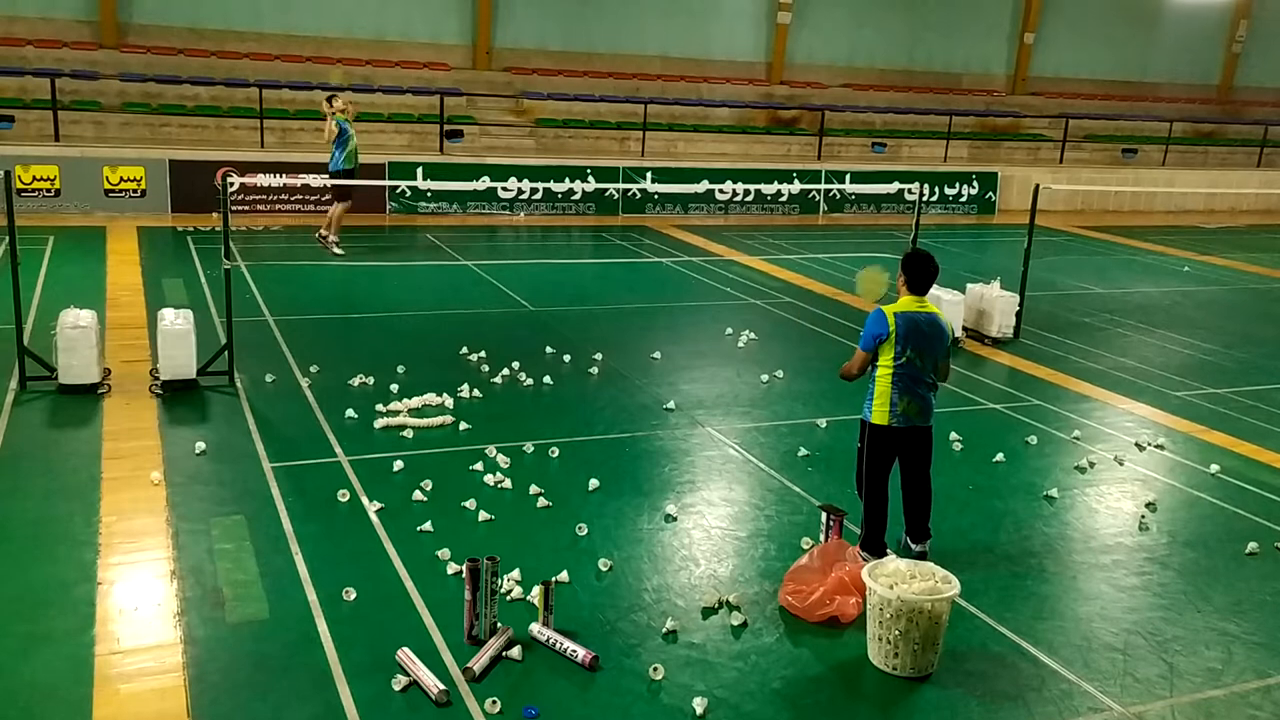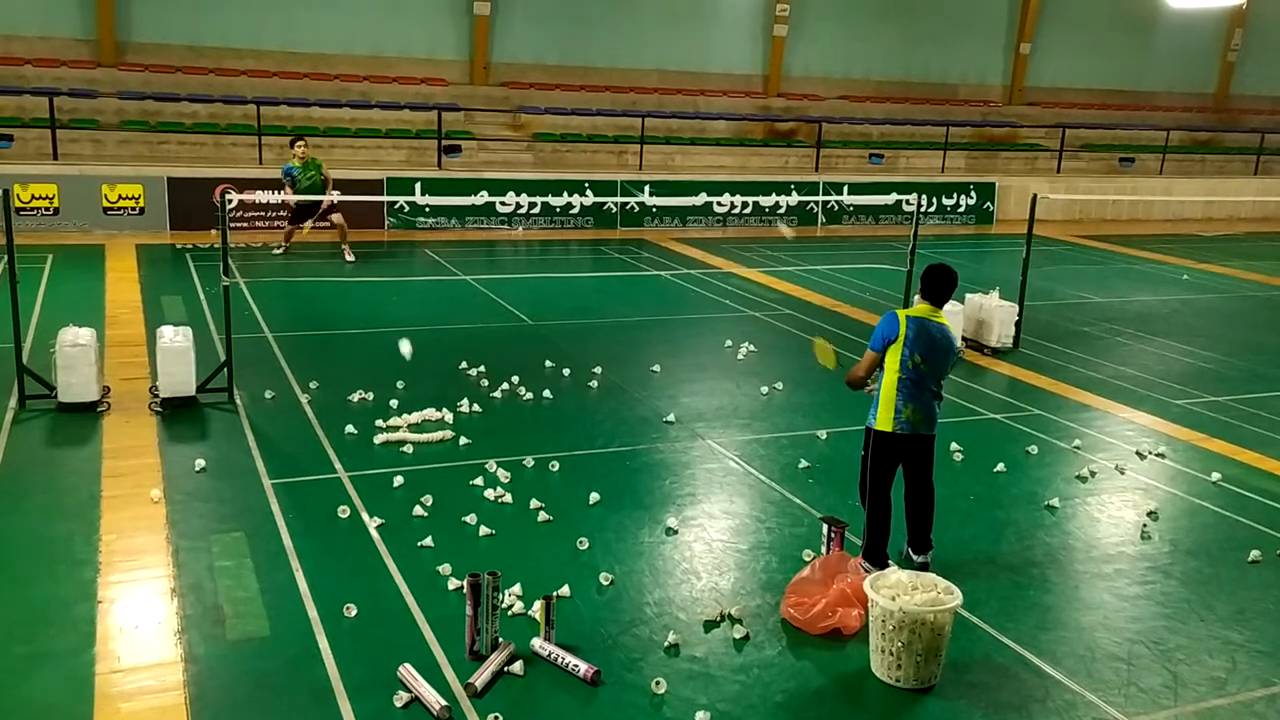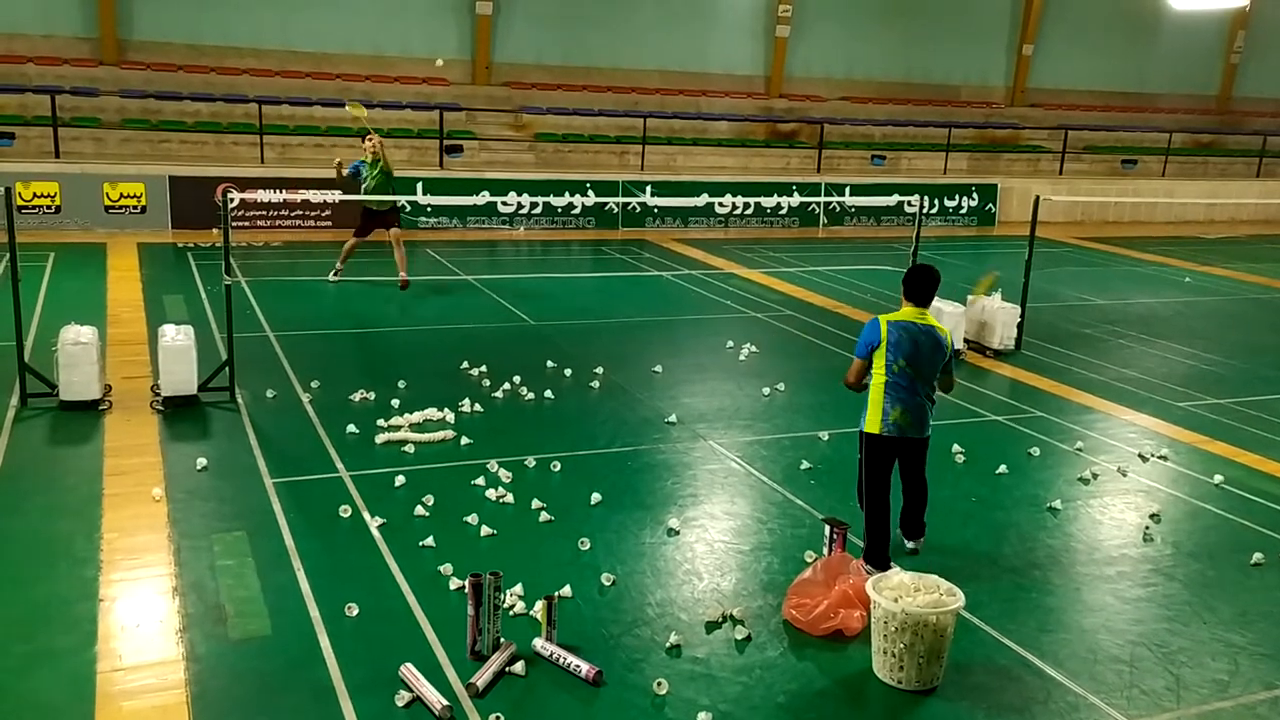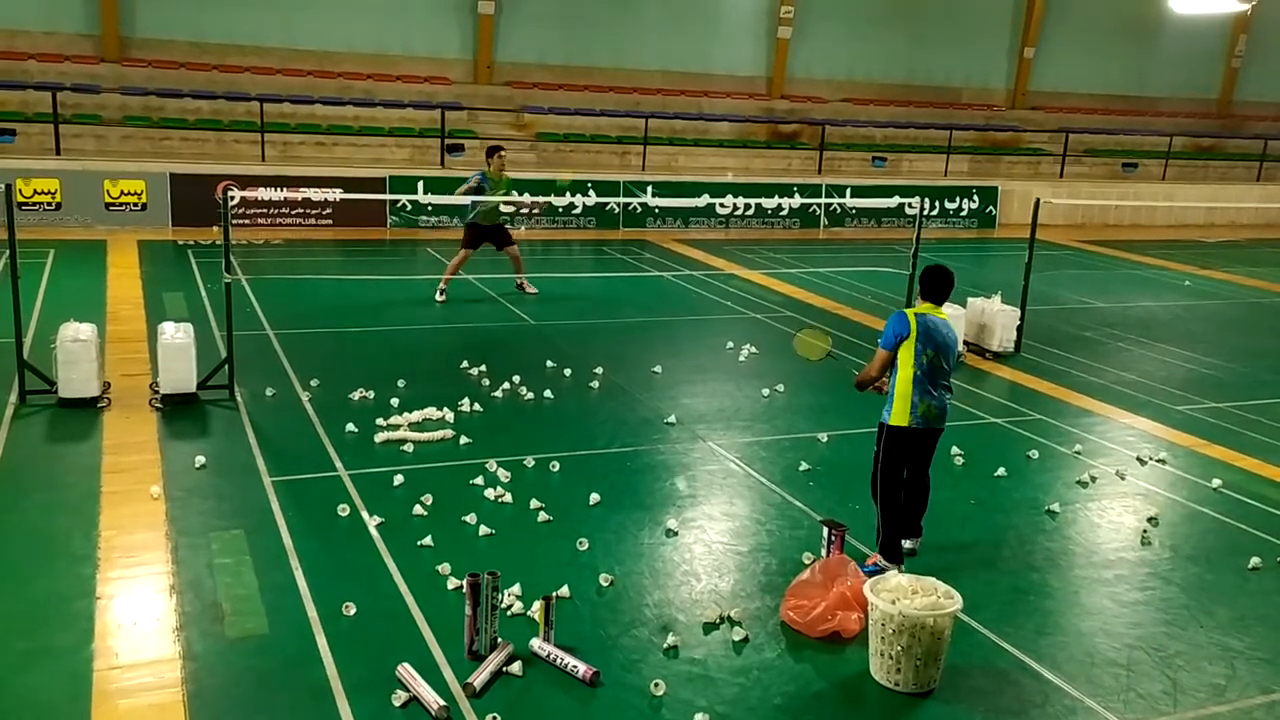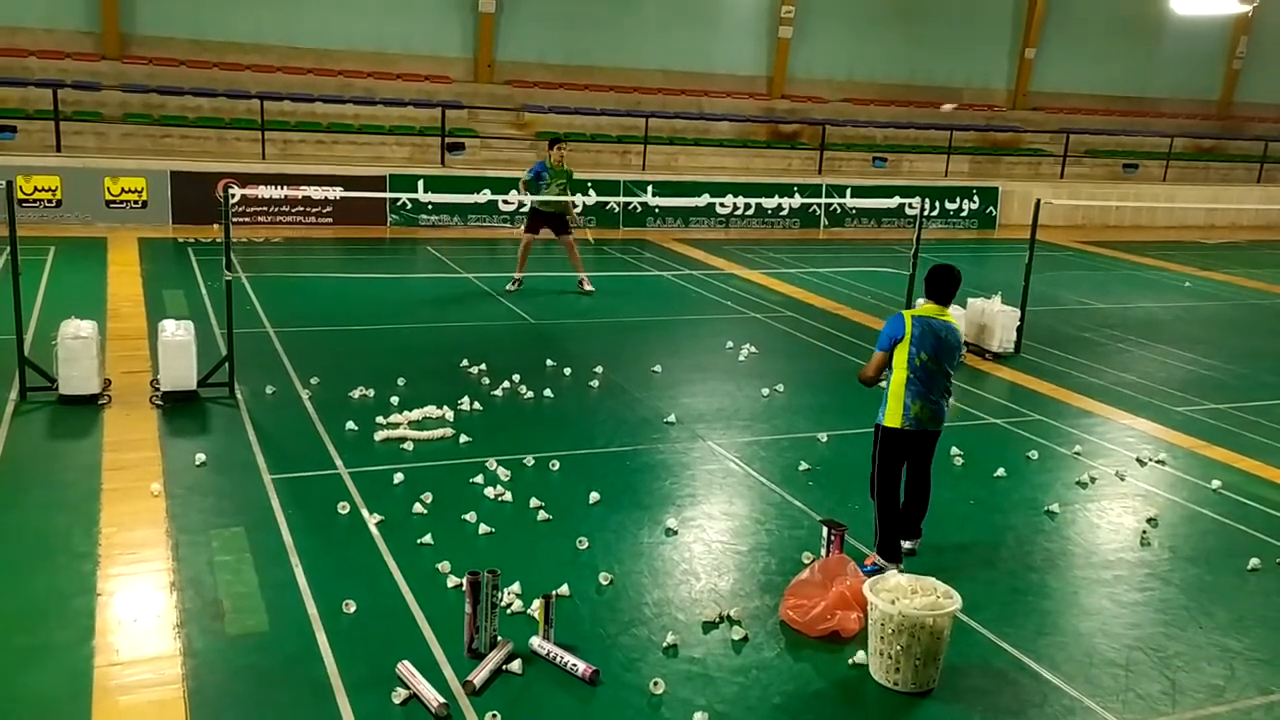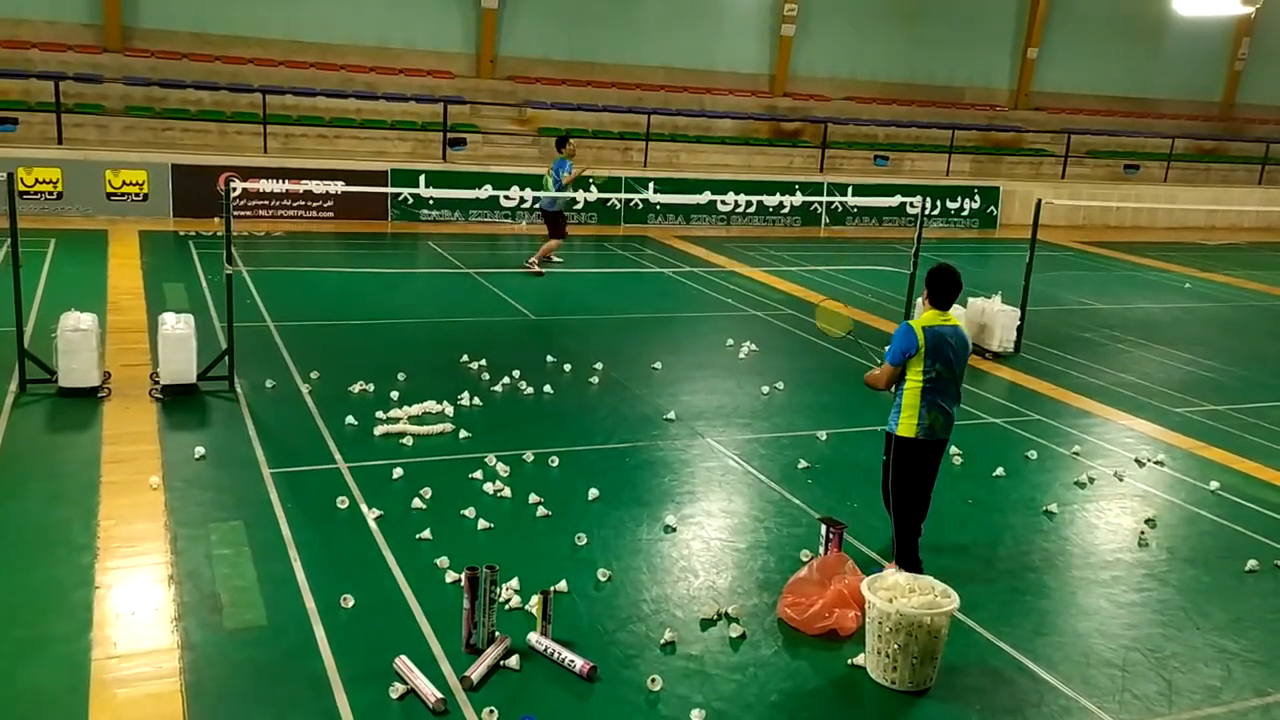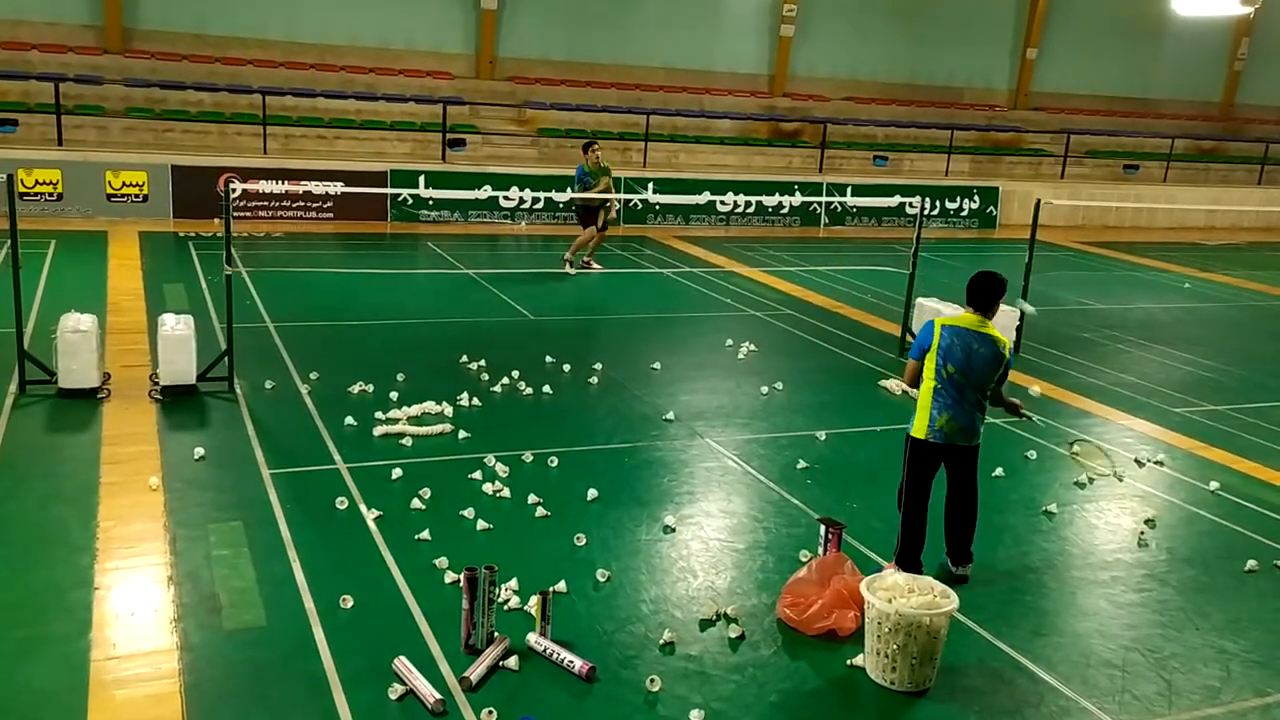
dt=0.7s
person 1, frame 1
left shoulder: (884, 317)
right shoulder: (941, 322)
left elbow: (855, 370)
right elbow: (944, 375)
left wrist: (844, 372)
left hip: (884, 417)
right hip: (922, 416)
left knee: (873, 483)
right knee: (917, 479)
left ankle: (872, 550)
right ankle: (918, 541)
person 1, frame 2
left shoulder: (895, 320)
right shoulder: (950, 338)
left elbow: (862, 373)
left wrist: (853, 381)
left hip: (888, 423)
right hip: (925, 425)
left knee: (876, 492)
right knee: (920, 488)
left ankle: (874, 561)
right ankle: (920, 551)
person 1, frame 3
left shoulder: (880, 326)
right shoulder: (943, 337)
left elbow: (853, 379)
right elbow: (947, 385)
left wrist: (865, 383)
left hip: (881, 425)
right hip: (918, 426)
left knee: (875, 493)
right knee: (914, 480)
left ankle: (877, 563)
right ankle: (913, 535)
person 1, frame 4
left shoulder: (903, 319)
right shoulder: (950, 332)
left elbow: (874, 372)
left wrist: (860, 382)
left hip: (902, 417)
right hip: (935, 418)
left knee: (887, 484)
right knee: (918, 475)
left ankle: (889, 557)
right ankle: (910, 535)
person 1, frame 5
left shoulder: (902, 321)
right shoulder: (955, 334)
left elbow: (872, 372)
left wrist: (863, 376)
left hip: (898, 419)
right hip: (932, 420)
left knee: (884, 486)
right knee: (919, 478)
left ankle: (886, 556)
right ankle: (909, 536)
person 1, frame 6
left shoulder: (911, 331)
right shoulder: (961, 334)
left elbow: (884, 382)
left wrist: (869, 377)
left hip: (909, 427)
right hip: (942, 427)
left knee: (897, 494)
right knee: (922, 488)
left ankle: (907, 566)
right ankle: (909, 538)
person 1, frame 7
left shoulder: (935, 329)
right shoulder: (1001, 347)
left elbow: (909, 379)
right elbow: (995, 396)
right wrist: (1013, 405)
left hip: (928, 431)
right hip: (968, 434)
left knee: (913, 499)
right knee: (962, 497)
left ankle: (907, 567)
right ankle: (960, 561)
